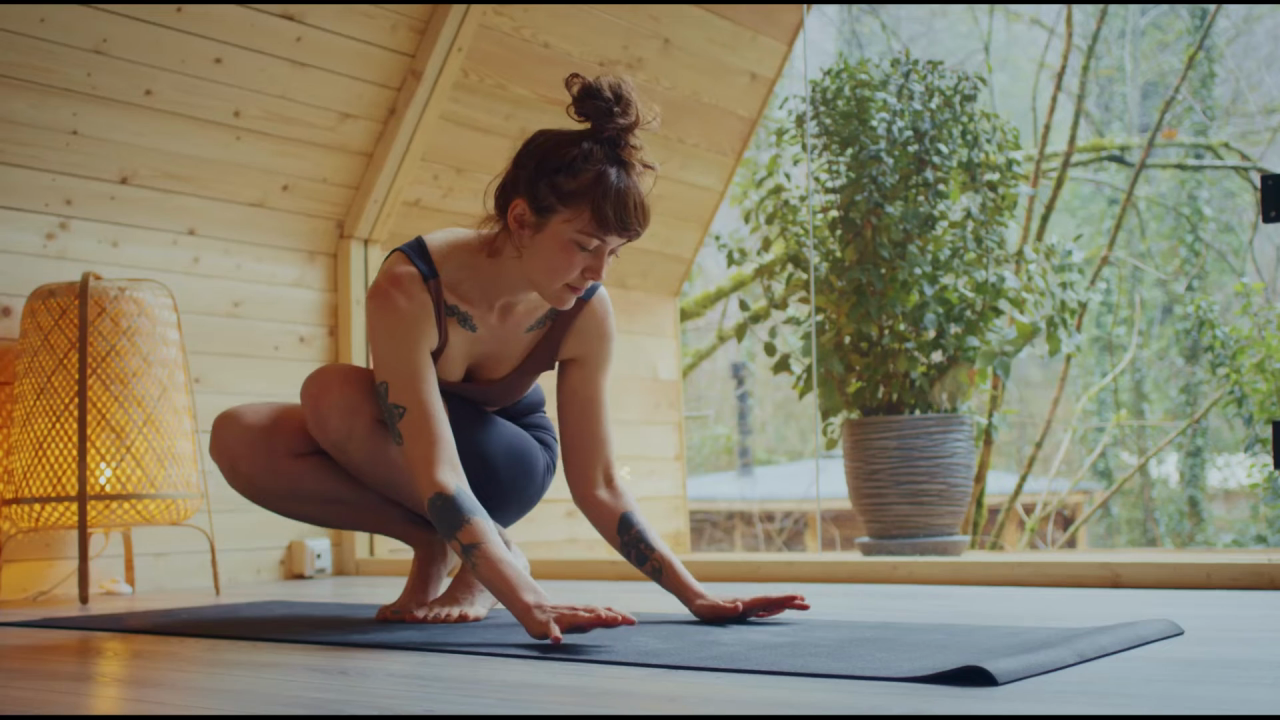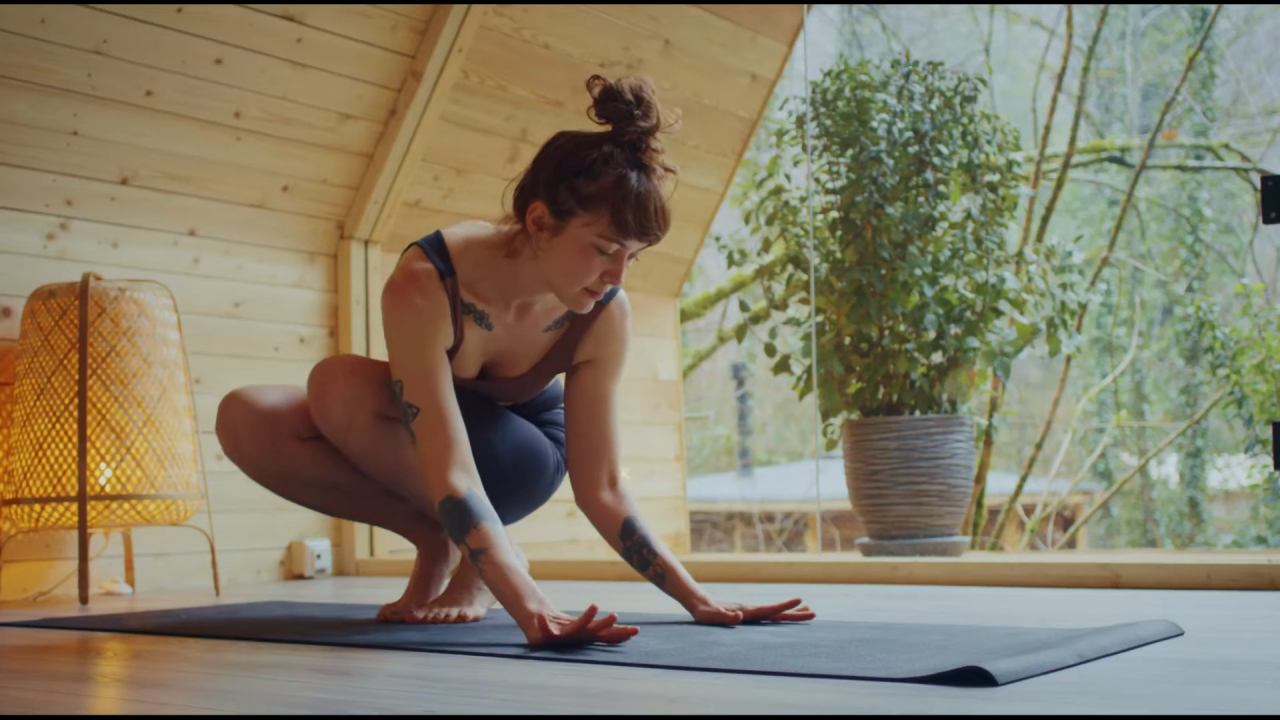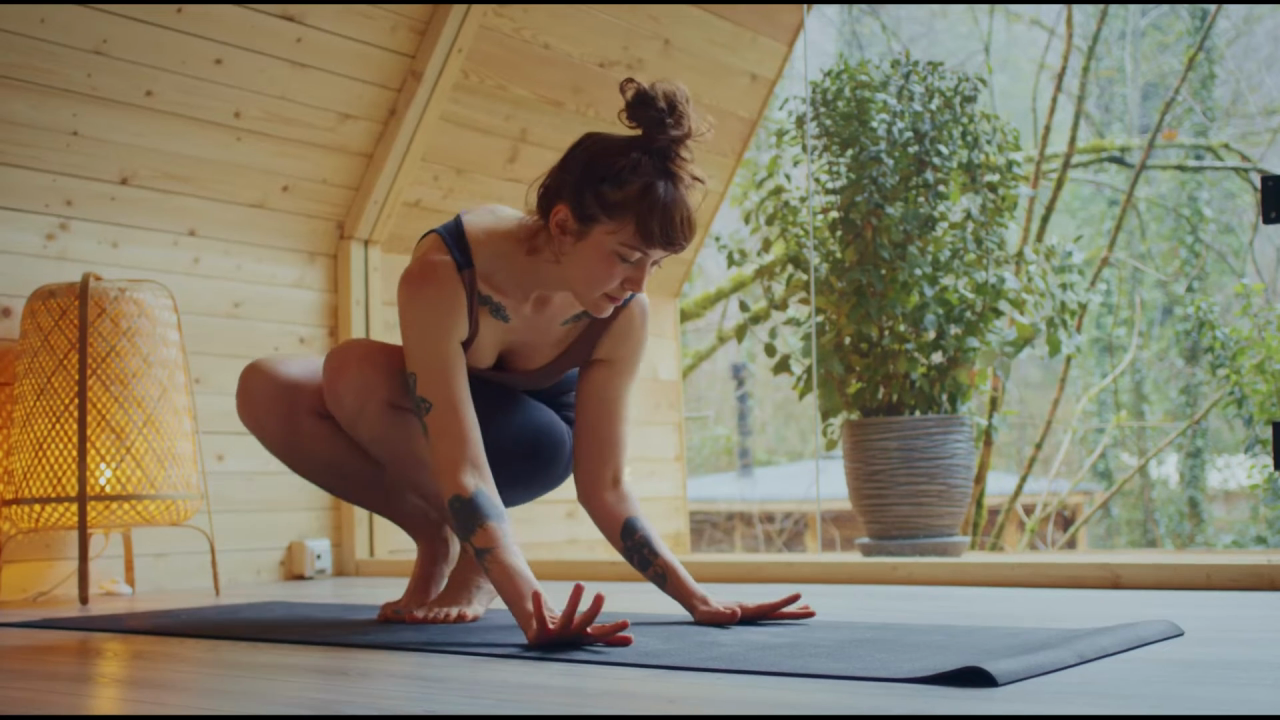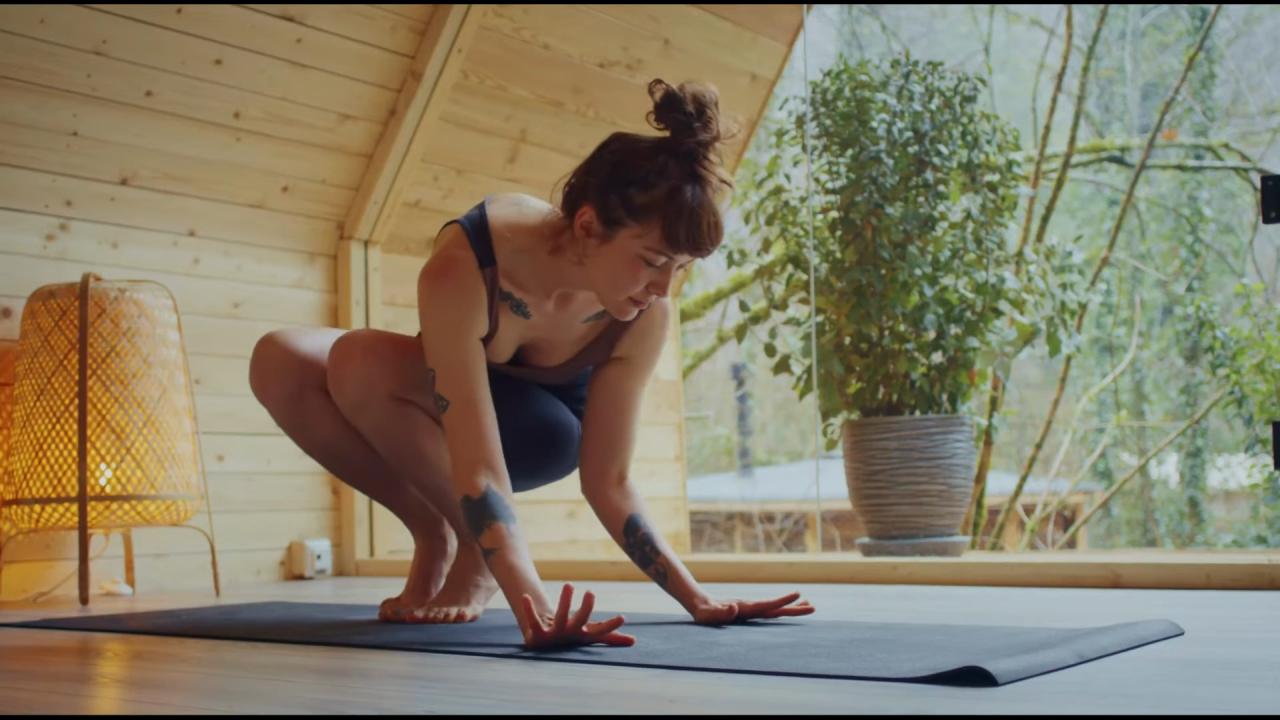
dt=0.3s
person 1, frame 1
left shoulder: (586, 315)
right shoulder: (406, 290)
left elbow: (597, 486)
right elbow: (436, 476)
left wrist: (693, 594)
right wrist: (529, 604)
left hip: (509, 459)
right hip: (401, 460)
left knee: (332, 397)
right knee: (240, 442)
left ankle: (490, 552)
right ankle: (431, 544)
person 1, frame 2
left shoulder: (604, 317)
right shoulder: (423, 286)
left elbow: (601, 489)
right elbow: (451, 476)
left wrist: (697, 601)
right wrist: (532, 610)
left hip: (525, 455)
right hip: (416, 450)
left knee: (339, 388)
right knee: (245, 419)
left ankle: (478, 553)
right ankle: (437, 543)
person 1, frame 3
left shoulder: (623, 317)
right shoulder: (440, 276)
left elbow: (604, 489)
right elbow: (462, 472)
left wrist: (697, 600)
right wrist: (533, 609)
left hip: (536, 438)
right hip: (426, 434)
left knee: (353, 374)
right knee: (265, 390)
left ankle: (476, 560)
right ankle: (438, 540)
person 1, frame 4
left shoulder: (645, 318)
right shoulder: (462, 268)
left elbow: (608, 483)
right elbow: (479, 470)
left wrist: (697, 599)
right wrist: (534, 608)
left hip: (547, 426)
right hip: (445, 407)
left knee: (360, 366)
right knee: (279, 363)
left ankle: (474, 553)
right ankle: (435, 537)
